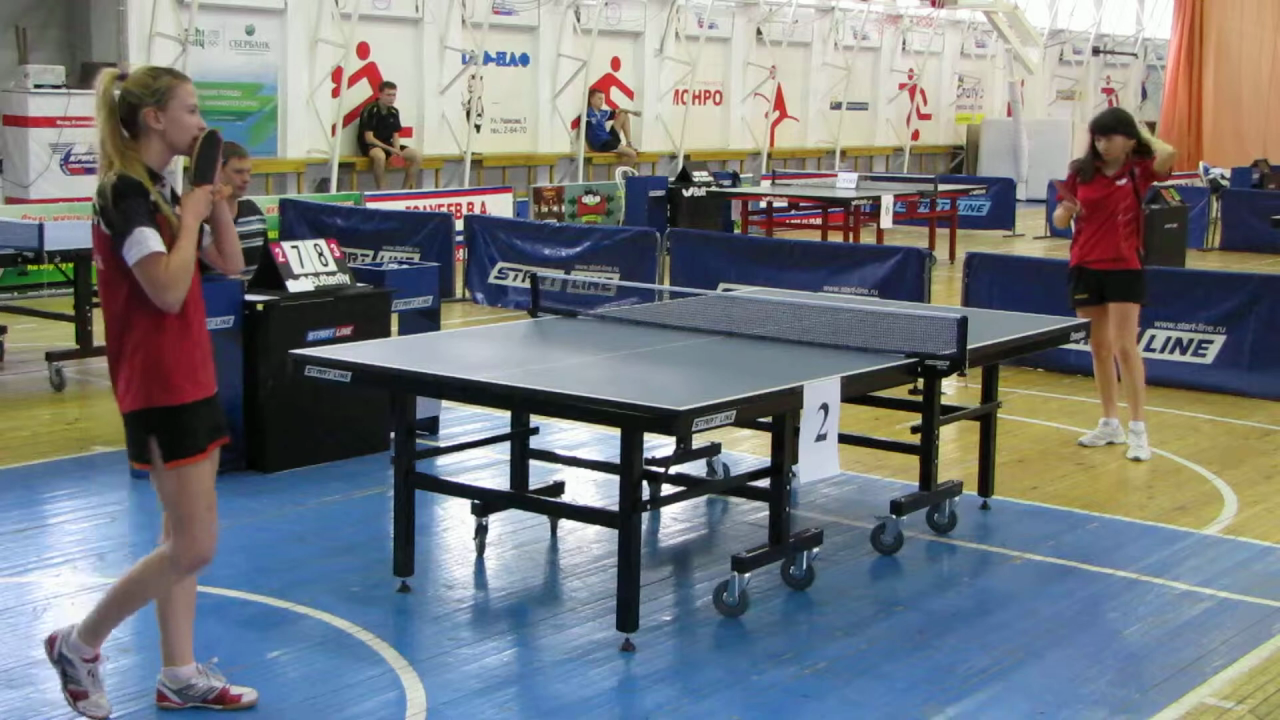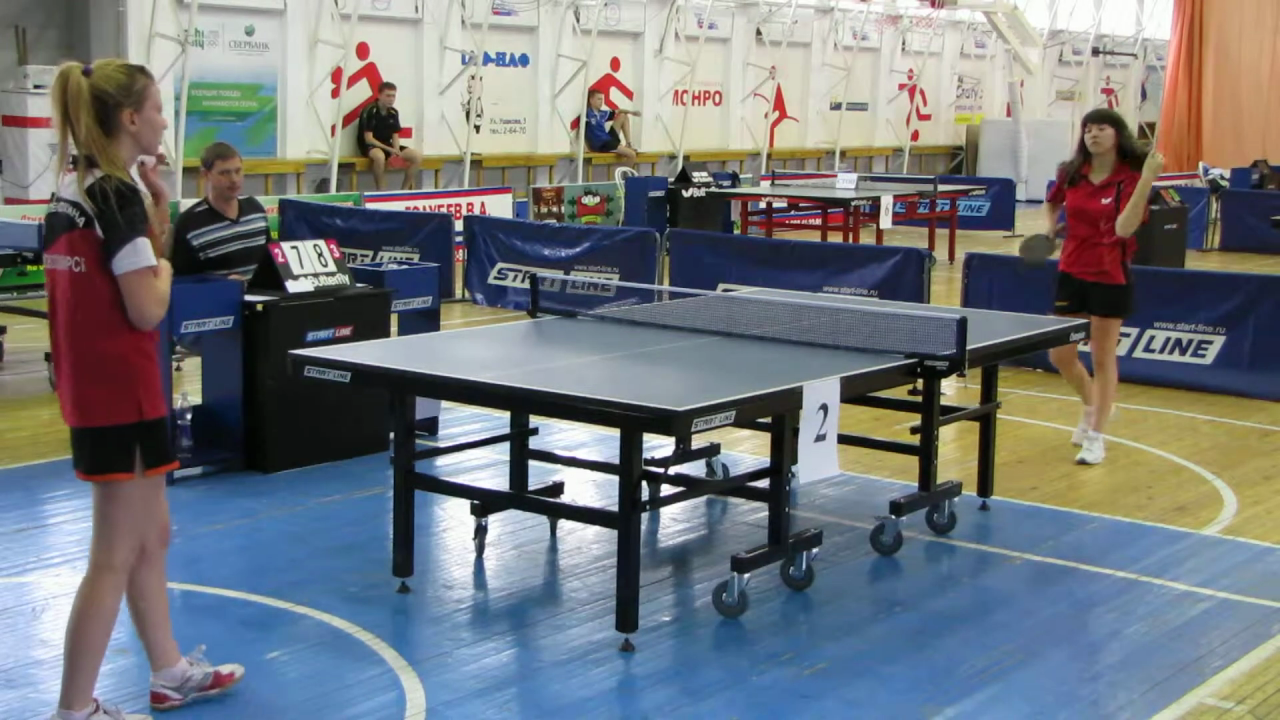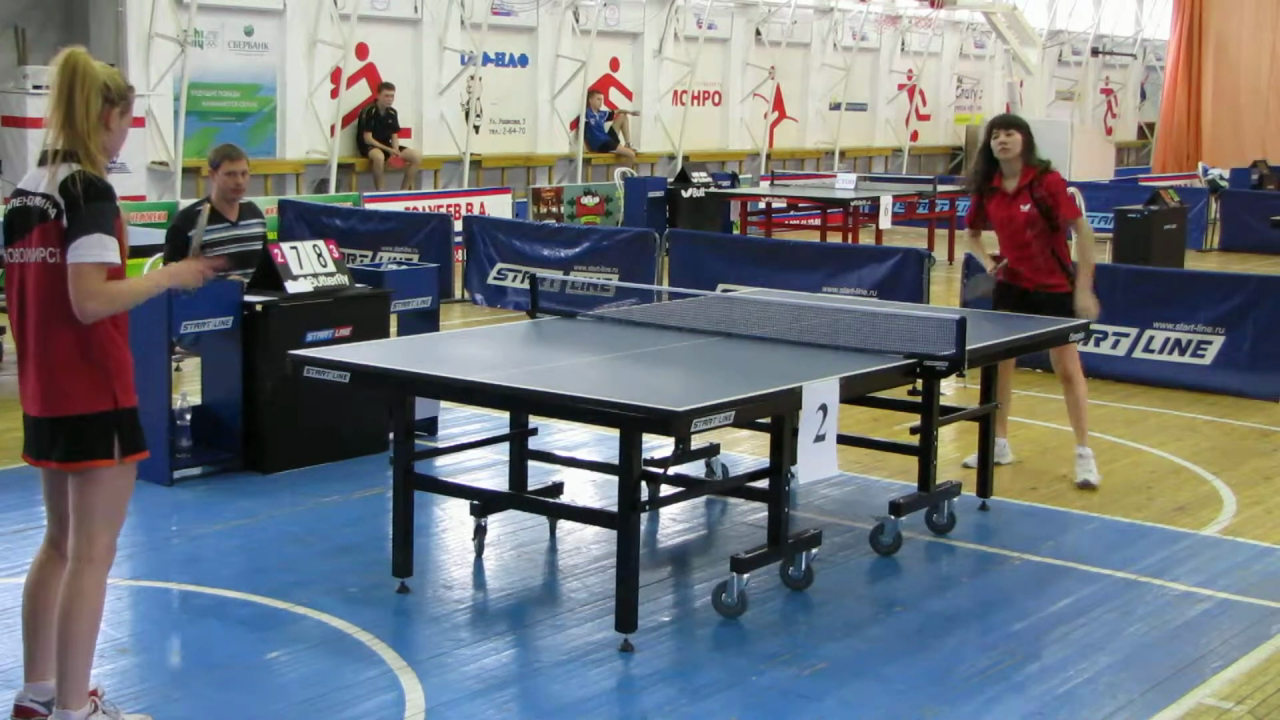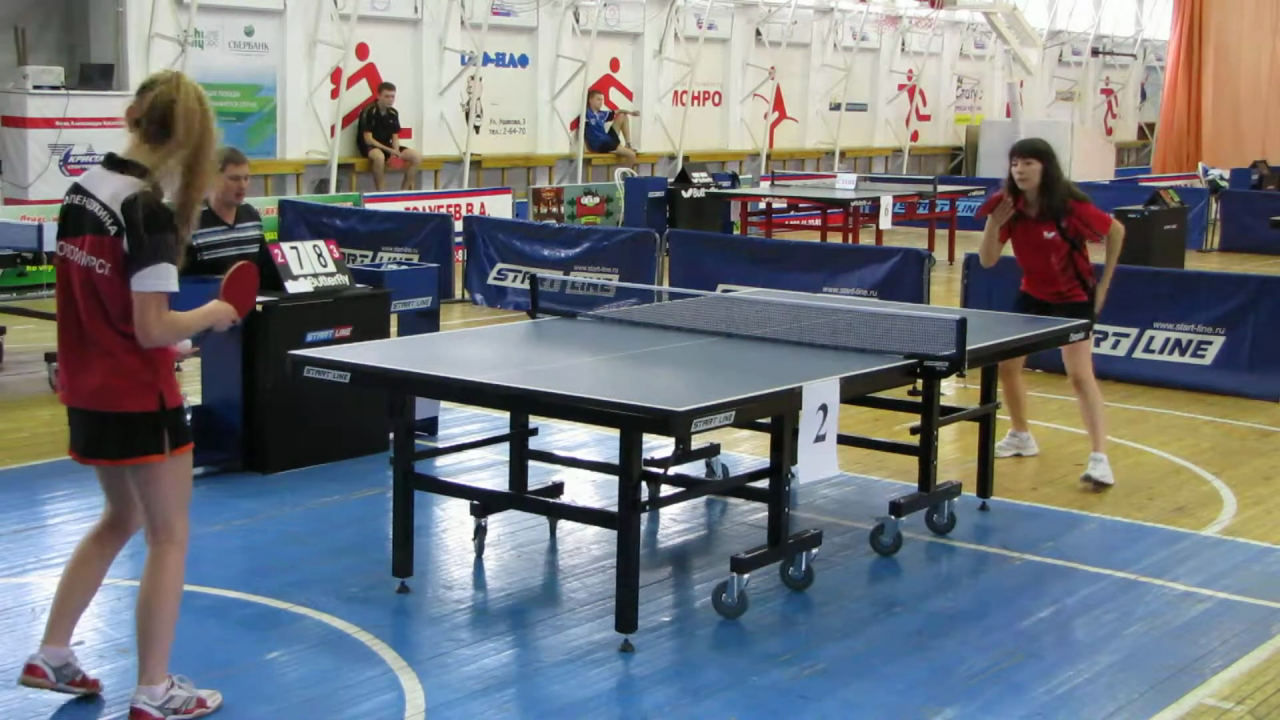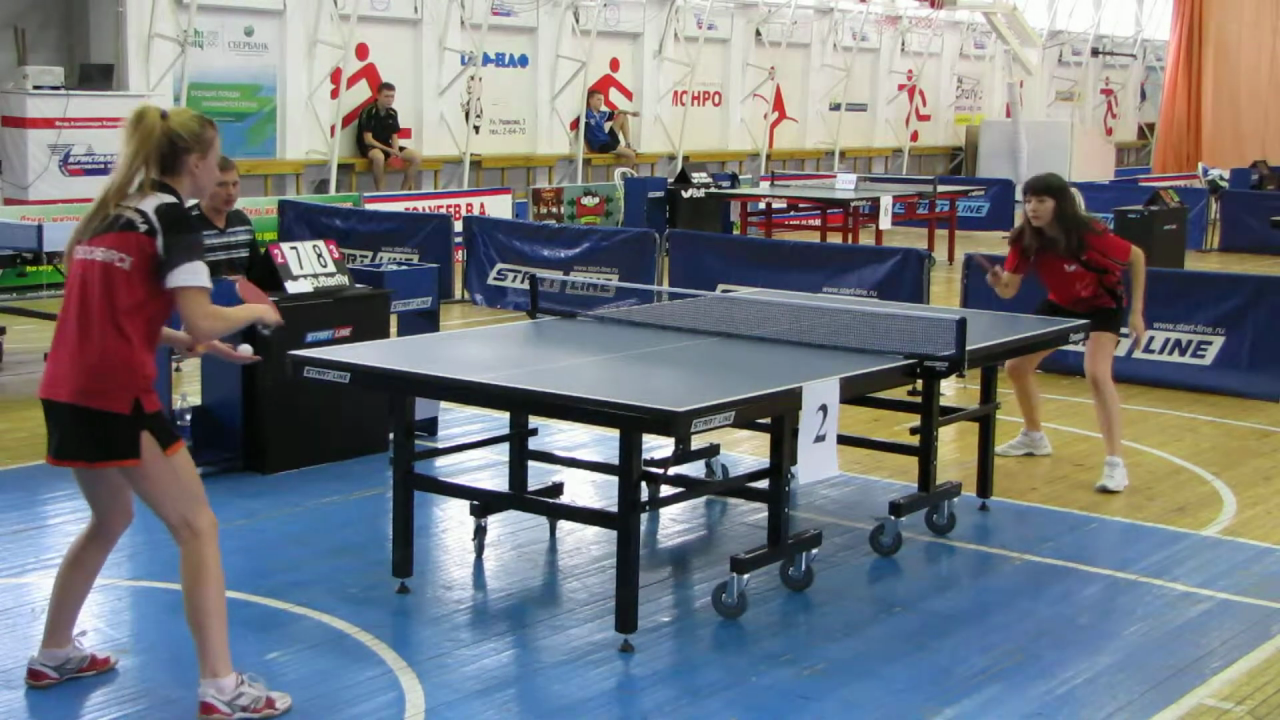
dt=1s
person 1, frame 1
left shoulder: (164, 189)
right shoulder: (123, 191)
left elbow: (230, 264)
right elbow: (168, 291)
left wrist: (216, 200)
right wrist: (191, 217)
left hip: (191, 381)
right hip: (159, 389)
left knee: (186, 541)
right knee: (194, 547)
right ankle: (79, 643)
person 1, frame 2
left shoulder: (71, 189)
right shoulder: (116, 194)
right elbow: (145, 310)
left wrist: (157, 205)
right wrist: (166, 270)
left hip: (90, 392)
right hip: (121, 396)
left knee: (151, 536)
right knee: (114, 560)
person 1, frame 3
right shoulder: (88, 190)
right elbow: (90, 301)
right wrist: (170, 276)
right hip: (92, 397)
left knee: (59, 543)
right knee: (92, 554)
person 1, frame 4
left shoulder: (82, 188)
right shoulder: (149, 213)
left elbow: (92, 294)
right elbow: (153, 330)
right wrist: (209, 316)
left hip: (86, 391)
right hip: (138, 398)
left knee: (121, 518)
right knee: (169, 537)
left ankle: (50, 655)
person 1, frame 5
left shoulder: (109, 211)
right shoulder: (171, 217)
right elbow: (203, 323)
left wrist: (184, 341)
right wrist: (253, 311)
left hip: (65, 392)
right hip: (117, 397)
left knee: (110, 519)
right knee: (196, 528)
left ankle: (53, 654)
person 2, frame 1
left shoulder: (1139, 171)
right shoulder: (1080, 171)
left elbow: (1168, 153)
right elbow: (1059, 221)
left wrist: (1144, 137)
right wrist: (1066, 210)
left hip: (1124, 269)
right hip: (1085, 268)
left knee: (1125, 347)
right knee: (1099, 348)
left ankle: (1137, 429)
right ankle: (1110, 423)
person 2, frame 2
left shoulder: (1131, 180)
right shoulder: (1070, 174)
left elbow: (1125, 230)
right elbow: (1052, 204)
left wrist: (1148, 177)
right wrist: (1050, 229)
left hip: (1109, 279)
right hip: (1071, 273)
left knee: (1103, 358)
right knee: (1059, 354)
left ankle: (1095, 437)
right ankle: (1091, 407)
person 2, frame 3
left shoulder: (1048, 181)
right shoulder: (986, 189)
left elbow: (1083, 232)
right elbow: (973, 234)
left wrist: (1084, 288)
right wrist: (987, 262)
left hip: (1054, 286)
right hip: (1011, 285)
left knee: (1068, 369)
right knee: (998, 364)
left ankle: (1084, 455)
right ankle: (999, 445)
person 2, frame 4
left shoulder: (1070, 206)
right shoulder: (1010, 207)
left elbow: (1116, 231)
right elbow: (987, 261)
left wrist: (1103, 284)
right wrist: (994, 223)
left hip: (1073, 298)
right hip: (1033, 296)
left knee: (1080, 373)
right knee: (1006, 366)
left ankle: (1099, 459)
right ankle: (1021, 436)
person 2, frame 5
left shoulder: (1090, 235)
right shoulder: (1025, 238)
left elbow: (1137, 257)
right elbow: (1009, 291)
left wrist: (1136, 312)
right wrist: (998, 281)
left hip: (1102, 306)
right hip: (1059, 305)
left knee: (1097, 374)
right knee: (1015, 367)
left ankle: (1115, 463)
right ankle: (1033, 436)
